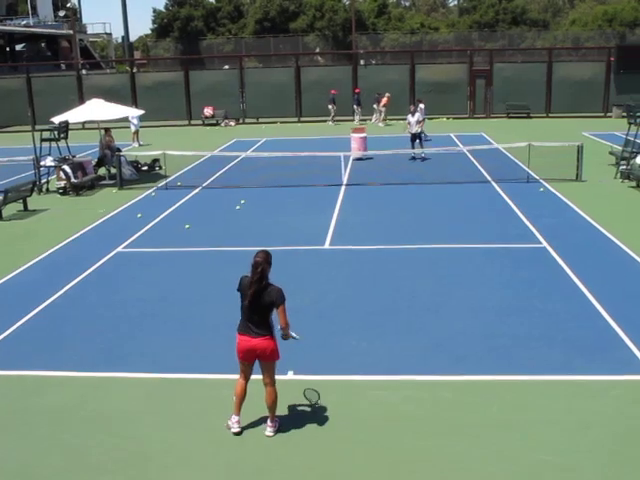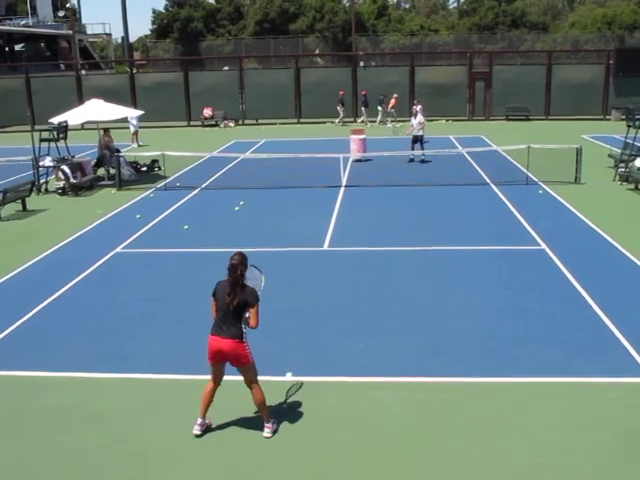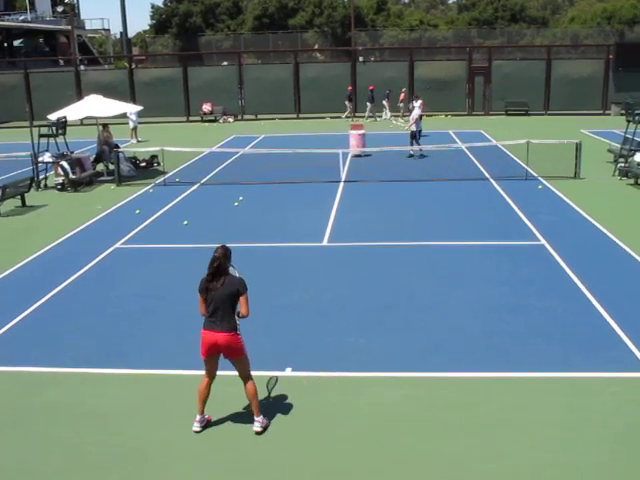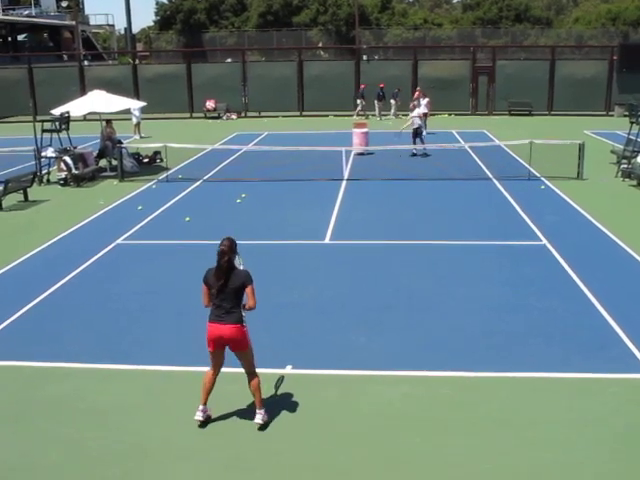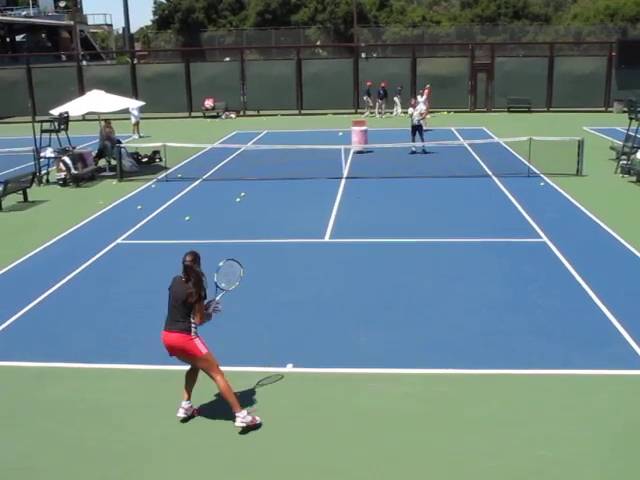
dt=0.5s
person 1, frame 1
left shoulder: (244, 282)
right shoulder: (276, 292)
right elbow: (284, 324)
right wrist: (287, 333)
left hip: (244, 340)
right hip: (265, 342)
left knee: (243, 379)
right knee: (269, 383)
left ankle: (235, 421)
right ankle: (271, 424)
person 1, frame 2
left shoulder: (219, 286)
right shoulder: (250, 292)
left elbow: (215, 315)
right elbow: (253, 323)
left hip: (214, 340)
right hip: (235, 344)
left knee: (214, 382)
right knee: (253, 384)
left ankle: (200, 423)
right ankle: (268, 424)
person 1, frame 3
left shoulder: (204, 282)
right shoulder: (238, 282)
left elbow: (203, 311)
right elbow: (245, 313)
left hip: (208, 335)
right hip: (229, 336)
left knee: (208, 376)
right knee: (246, 377)
left ankle: (199, 419)
right ankle: (258, 420)
person 1, frame 4
left shoulder: (209, 274)
right shoulder: (243, 275)
left elbow: (206, 303)
right elbow: (251, 305)
left hip: (214, 327)
right hip: (235, 328)
left knee: (214, 369)
right knee: (250, 370)
left ankle: (202, 410)
right ankle: (260, 413)
person 1, frame 5
left shoulder: (175, 281)
right shoulder: (196, 287)
right elbow: (198, 319)
left wrist: (206, 307)
right wrist: (208, 312)
left hip: (167, 336)
right hip: (183, 338)
left knee: (195, 366)
right knee: (217, 375)
left ankle: (185, 406)
right ankle: (242, 415)
